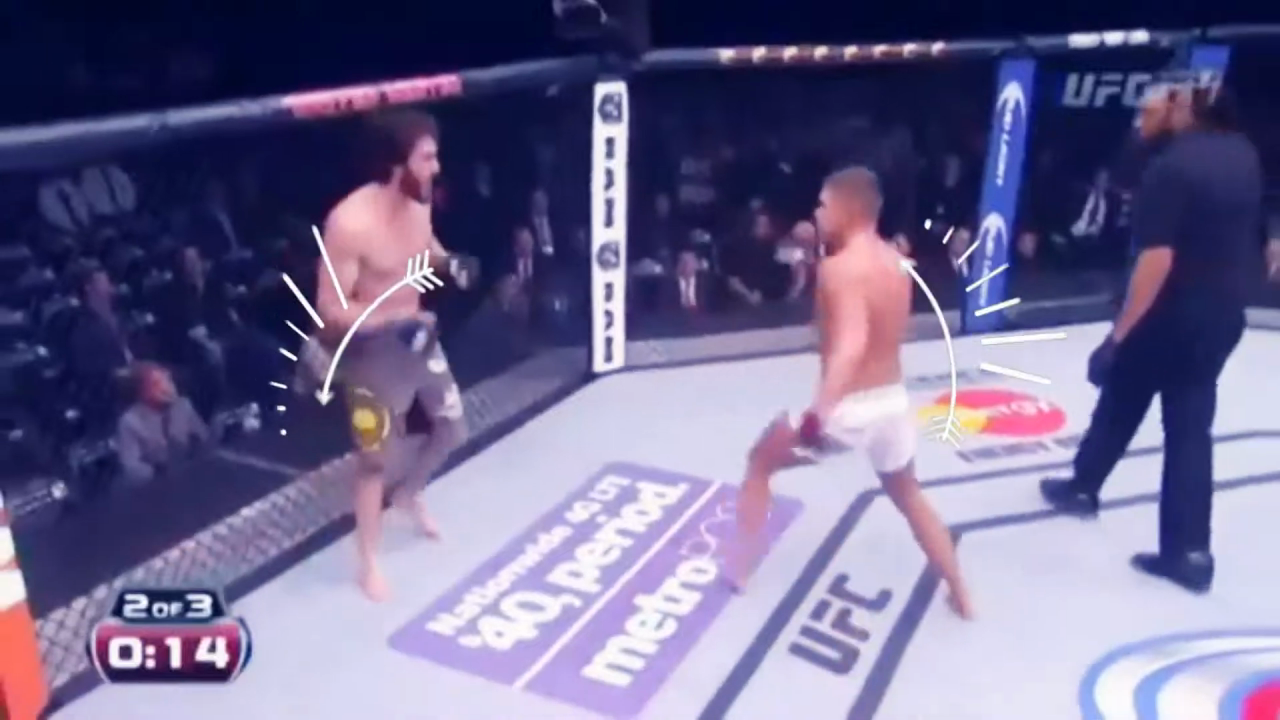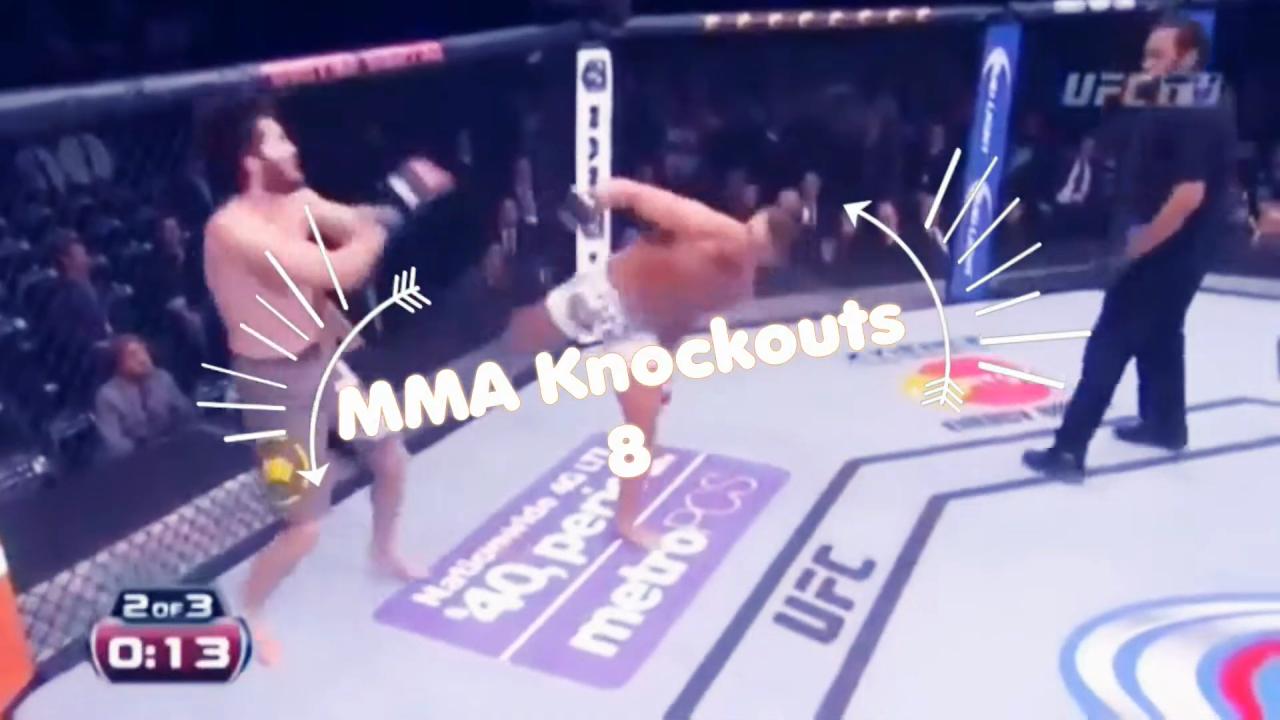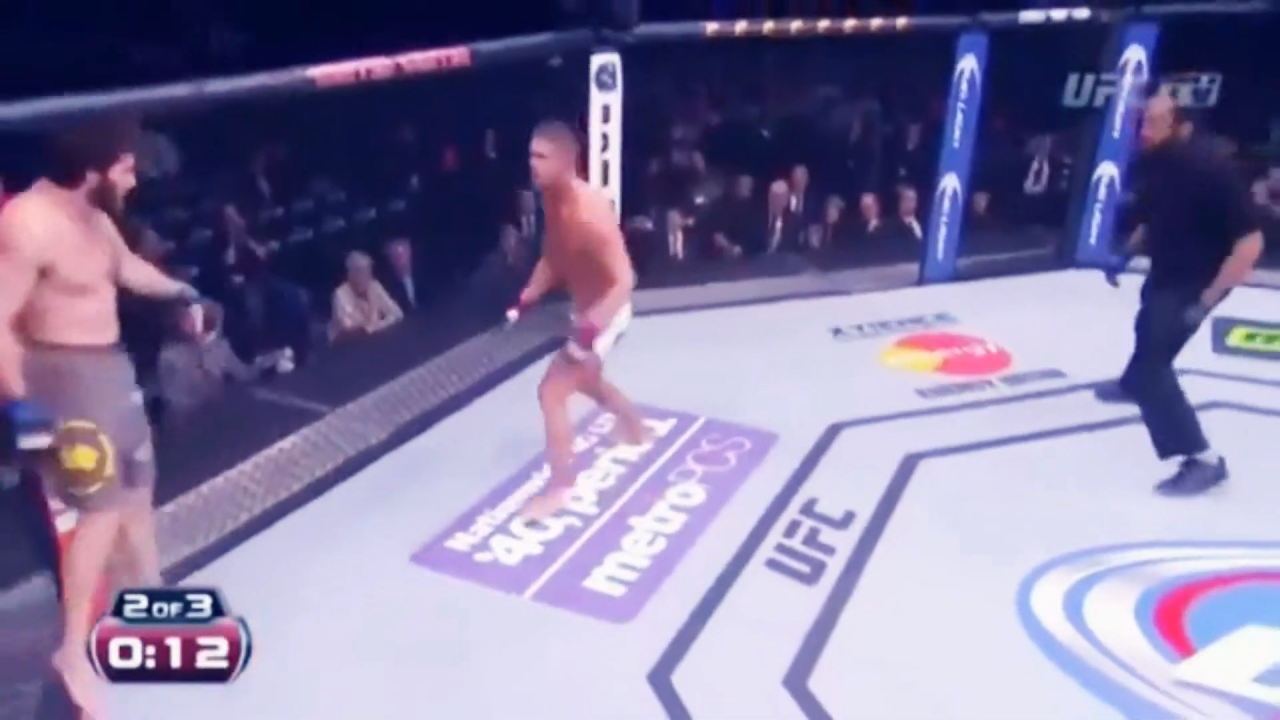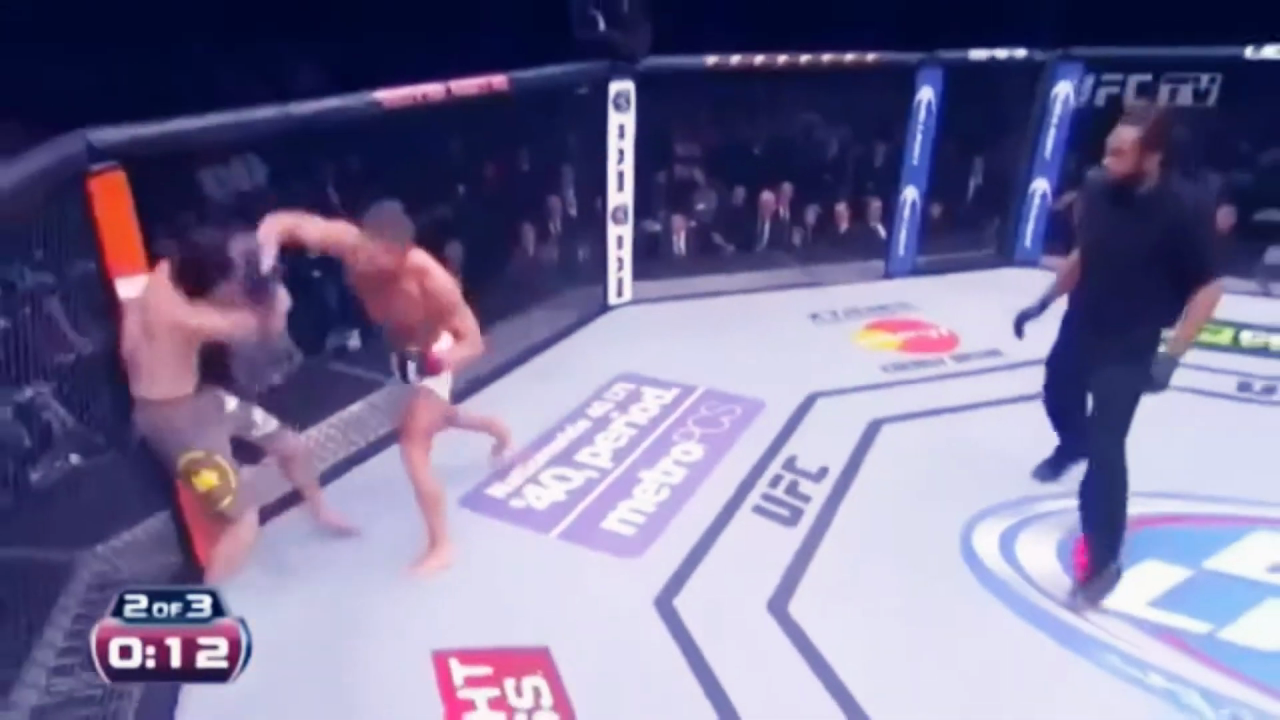
dt=0.7s
person 1, frame 1
left shoulder: (418, 205)
right shoulder: (351, 223)
right elbow: (332, 310)
left wrist: (448, 264)
right wrist: (396, 331)
left hip: (418, 334)
right hip: (375, 348)
left knee: (449, 429)
right knee: (378, 464)
left ankle: (410, 496)
right ankle: (368, 562)
person 1, frame 2
left shoulder: (294, 201)
right shoulder: (234, 229)
left elbow: (353, 223)
right elbow: (341, 273)
left wrist: (409, 188)
right wrist: (392, 212)
left hip: (322, 361)
right hip: (274, 383)
left knee: (391, 455)
right knee: (308, 520)
left ankle: (385, 550)
right ankle: (247, 614)
person 1, frame 3
left shoulder: (91, 212)
left elbow: (124, 266)
left wrist: (182, 293)
left hip: (111, 361)
right hip: (67, 372)
left knee: (137, 486)
right knee: (103, 510)
right ankle: (75, 651)
person 1, frame 4
left shoulder: (175, 273)
right shoulder: (169, 310)
right elbow: (268, 325)
left hip: (199, 395)
right hip: (169, 416)
left knee: (290, 446)
right knee: (243, 523)
left ankle: (321, 512)
person 2, frame 1
left shoulder: (1171, 170)
right shoulder: (1243, 155)
left elbow: (1156, 262)
right elbow: (1241, 234)
left wrist: (1118, 336)
left hip: (1170, 314)
right hip: (1224, 314)
left knee: (1118, 406)
right knee: (1190, 427)
left ankle: (1082, 488)
right ankle: (1188, 550)
person 2, frame 2
left shoulder: (1190, 114)
right shoulder: (1203, 102)
left elbow: (1188, 196)
left wrist: (1131, 250)
left hip: (1172, 244)
right hip: (1192, 242)
left knee: (1110, 343)
right knee: (1161, 330)
left ankle: (1069, 450)
right ankle: (1165, 424)
person 2, frame 3
left shoulder: (1209, 168)
right shoulder: (1154, 160)
left elbow: (1250, 242)
left wrist: (1206, 300)
right wrist: (1126, 252)
left hip: (1195, 281)
right hip: (1167, 270)
left knee: (1150, 361)
right knee: (1148, 330)
left ankle: (1202, 459)
right ankle: (1135, 384)
person 2, frame 4
left shoulder: (1184, 210)
right shoulder: (1097, 192)
left elbow: (1206, 290)
left wrist: (1171, 355)
right wrist: (1043, 302)
left hip: (1129, 346)
right hip: (1081, 326)
left knee: (1105, 444)
right knee: (1059, 400)
left ankle: (1103, 559)
right ankle: (1073, 445)
person 3, frame 1
left shoulder: (838, 270)
right shoulder: (893, 263)
left elbow: (851, 346)
left wrist: (817, 414)
left hip: (845, 413)
right hip: (892, 404)
left knee: (759, 465)
right knee: (911, 499)
left ankle: (741, 568)
right ankle: (959, 593)
person 3, frame 2
left shoulder: (737, 291)
right shoulder: (703, 227)
right elbow: (627, 191)
right wrist: (596, 196)
left hip: (637, 330)
right hip: (602, 293)
left knee: (643, 431)
right knee: (527, 333)
left ankle: (627, 520)
person 3, frame 3
left shoulder: (589, 214)
right shoulder: (550, 200)
left elbow: (624, 281)
left wrist: (594, 326)
right wrist: (525, 300)
left hip: (600, 314)
right hip: (584, 307)
left knee: (552, 393)
right knee: (587, 380)
left ankle: (559, 487)
right ankle: (636, 429)
person 3, frame 4
left shoulder: (435, 283)
right shoulder: (353, 246)
left elbow: (473, 342)
right elbow: (295, 224)
left wrist: (435, 363)
right wrist: (271, 231)
left hip: (433, 356)
right hip: (404, 352)
left knee: (413, 449)
right knee: (441, 416)
left ankle: (441, 546)
right ankle: (499, 431)
